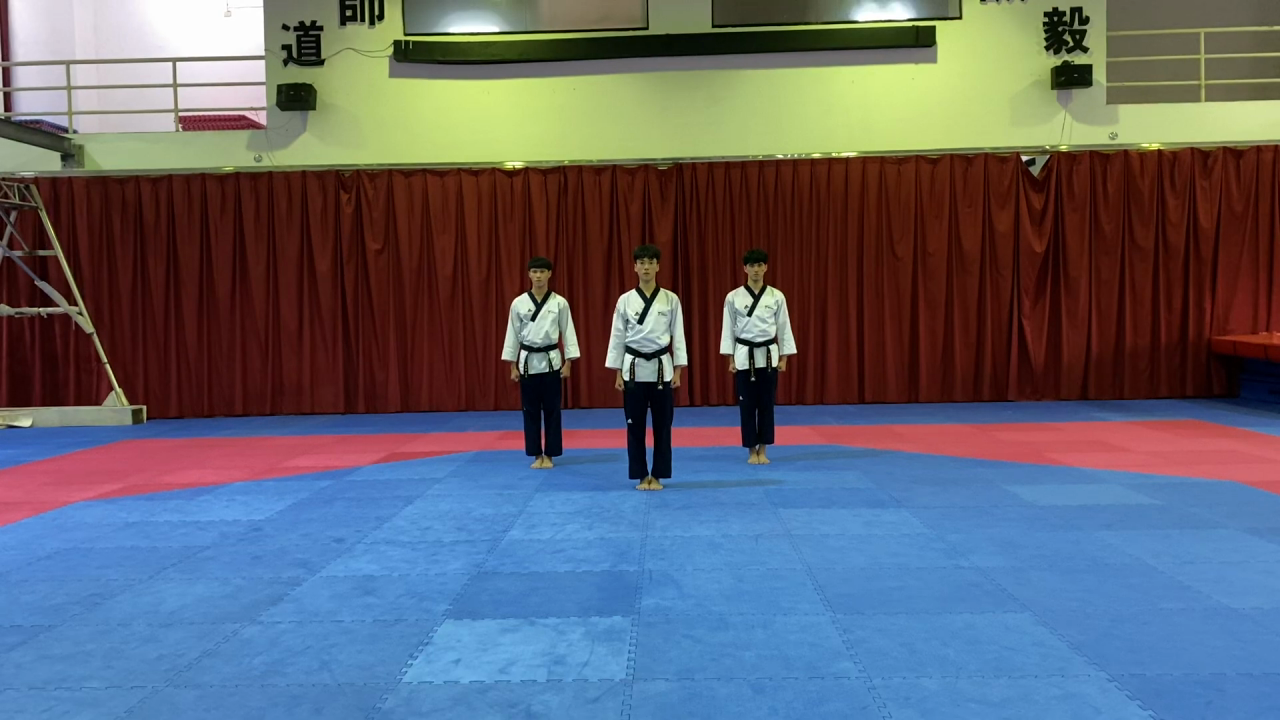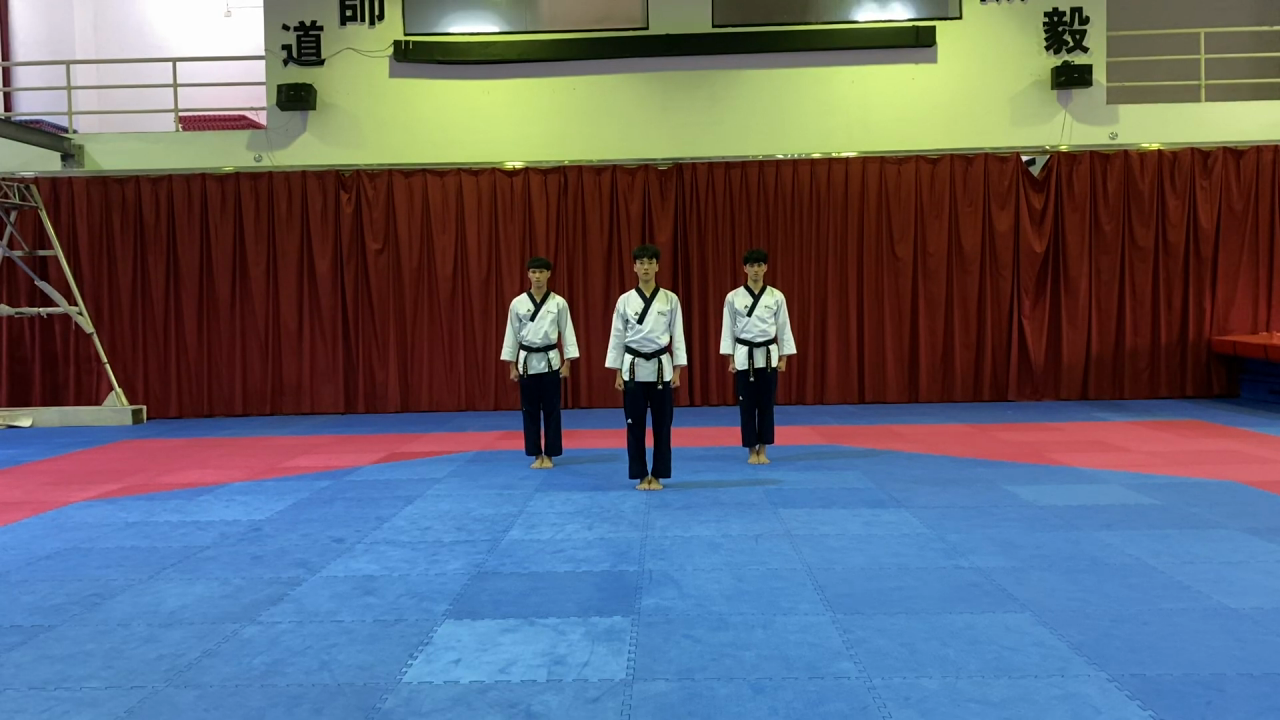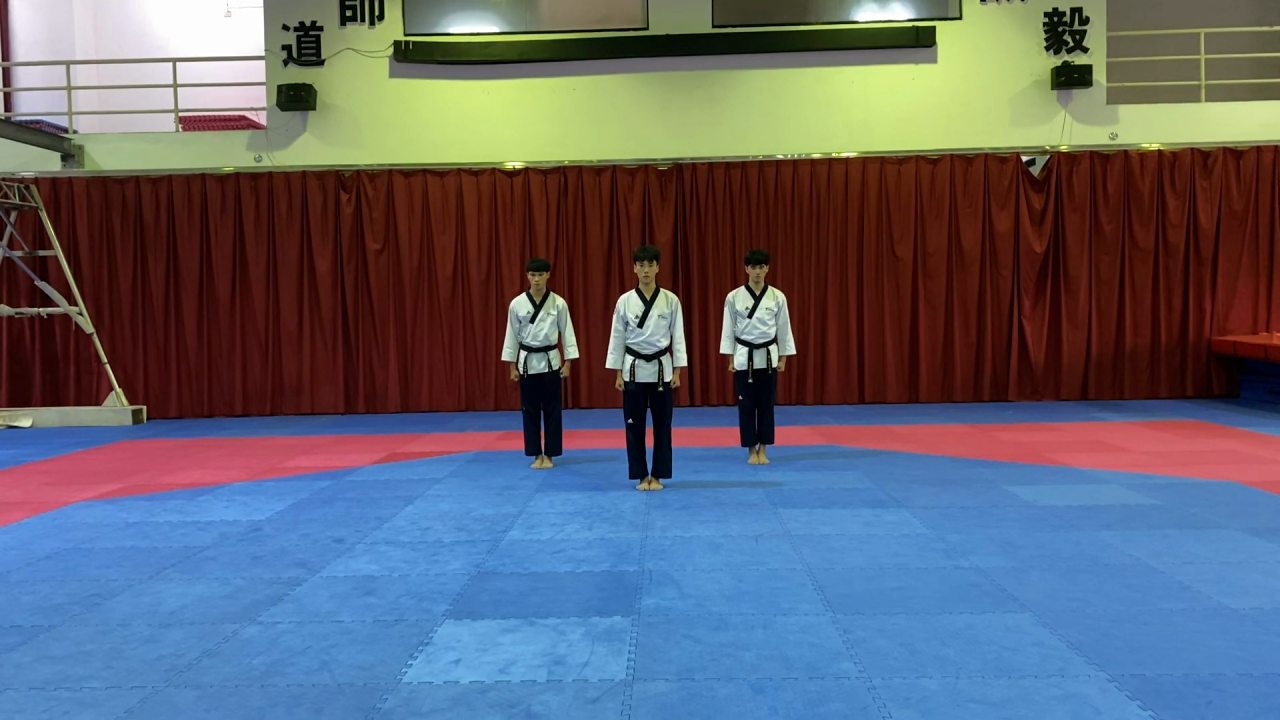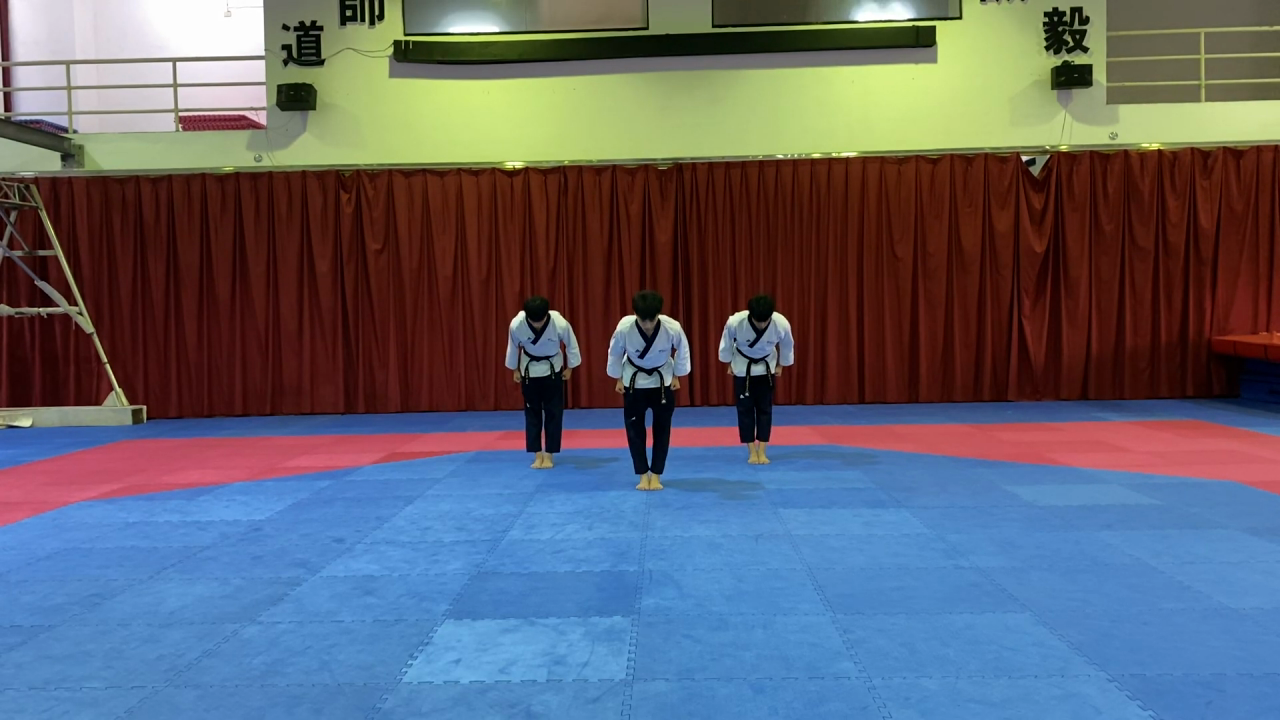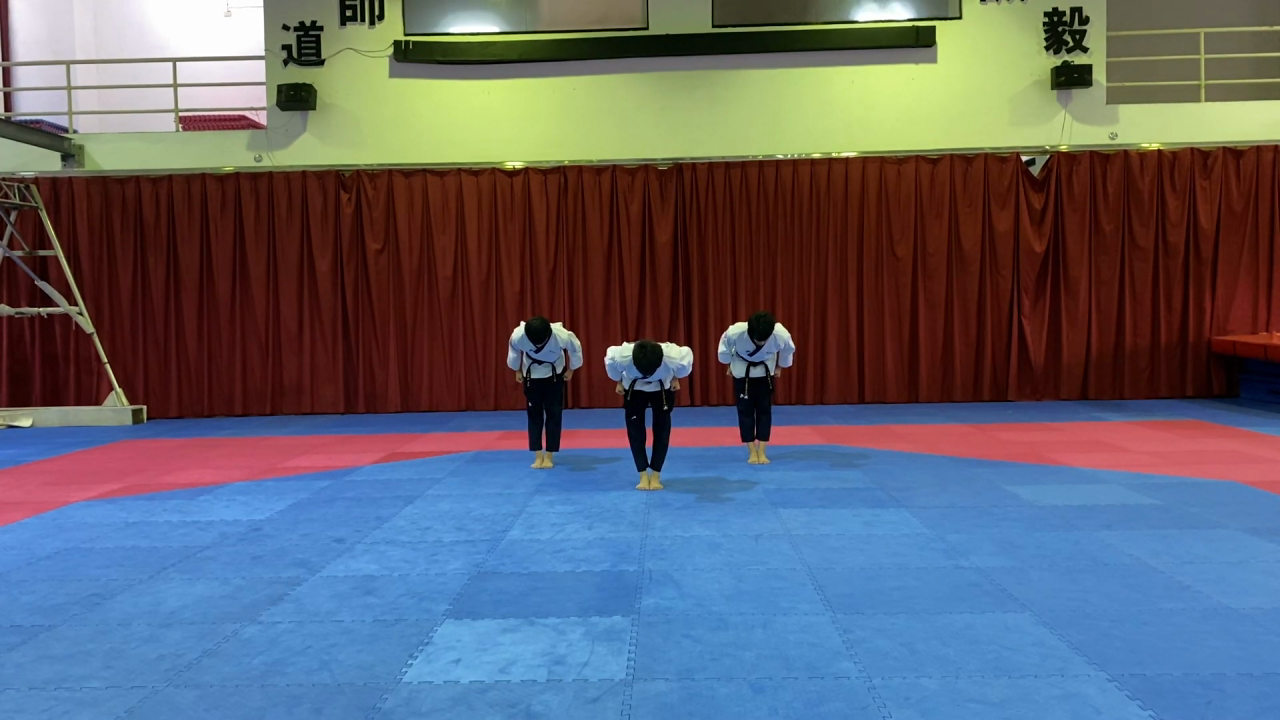
dt=1s
person 1, frame 1
left shoulder: (671, 299)
right shoulder: (625, 300)
left elbow: (678, 335)
right elbow: (617, 337)
left wrist: (678, 371)
right wrist: (618, 373)
left hip: (661, 367)
right hip: (634, 368)
left knee: (662, 424)
right knee: (635, 425)
left ankle: (657, 475)
right ankle: (642, 475)
person 1, frame 2
left shoulder: (670, 299)
right shoulder: (625, 300)
left elbow: (677, 335)
right elbow: (617, 337)
left wrist: (677, 371)
right wrist: (618, 373)
left hip: (661, 367)
right hip: (633, 368)
left knee: (662, 424)
right knee: (635, 425)
left ankle: (657, 475)
right ankle: (642, 475)
person 1, frame 3
left shoulder: (670, 300)
right shoulder: (625, 301)
left elbow: (678, 336)
right elbow: (617, 337)
left wrist: (677, 371)
right wrist: (618, 373)
left hip: (661, 368)
right hip: (634, 368)
left knee: (662, 425)
right knee: (634, 425)
left ankle: (657, 476)
right ankle: (642, 475)
person 1, frame 4
left shoulder: (672, 328)
right shoulder: (624, 328)
left elbow: (683, 351)
right elbow: (614, 353)
left wrist: (677, 376)
right wrist: (619, 379)
left hip: (662, 378)
right hip: (634, 379)
left knee: (662, 427)
right knee: (634, 427)
left ankle: (656, 474)
right ankle: (643, 474)
person 1, frame 5
left shoulder: (673, 357)
right shoulder: (622, 357)
left elbow: (688, 354)
right elbow: (609, 358)
left wrist: (676, 379)
right wrist: (618, 382)
left hip: (662, 386)
right hip: (634, 386)
left knee: (662, 427)
right knee: (635, 427)
left ankle: (656, 475)
right ankle: (643, 475)
person 2, frame 1
left shoulder: (776, 296)
right shoulder: (733, 297)
left elbow: (784, 328)
right elbow: (728, 328)
left wrist: (784, 358)
right wrist: (730, 360)
left hip: (768, 355)
right hip: (744, 355)
left knee: (766, 404)
right knee: (747, 404)
left ankle: (763, 450)
right ankle: (752, 450)
person 2, frame 2
left shoulder: (776, 296)
right shoulder: (733, 297)
left elbow: (783, 328)
right elbow: (728, 329)
left wrist: (783, 358)
right wrist: (730, 359)
left hip: (768, 355)
right hip: (744, 356)
left knee: (766, 404)
right knee: (747, 404)
left ankle: (763, 450)
right ankle: (752, 450)
person 2, frame 3
left shoulder: (777, 297)
right shoulder: (734, 297)
left elbow: (784, 329)
right elbow: (729, 329)
left wrist: (783, 358)
right wrist: (730, 359)
left hip: (768, 356)
right hip: (744, 356)
left knee: (766, 405)
right knee: (746, 405)
left ankle: (763, 450)
right ankle: (752, 450)
person 2, frame 4
left shoulder: (781, 324)
right shoulder: (735, 322)
left elbow: (787, 346)
right elbow: (726, 344)
left wrist: (780, 365)
right wrist: (730, 364)
left hip: (766, 366)
right hip: (742, 366)
left knee: (765, 407)
right knee: (745, 407)
left ankle: (762, 451)
right ankle: (752, 451)
person 2, frame 5
left shoulder: (781, 335)
right shoulder: (735, 333)
left elbow: (788, 350)
right elbow: (724, 346)
left wrist: (779, 367)
right wrist: (729, 365)
left hip: (765, 369)
right hip: (742, 369)
left knee: (764, 408)
right knee: (745, 408)
left ankle: (762, 451)
right ankle: (752, 452)
person 3, frame 1
left shoulder: (560, 303)
right shoulder: (519, 303)
left elbow: (568, 332)
right elbow: (513, 334)
left wrist: (568, 363)
right wrist: (512, 366)
left hip: (551, 360)
right hip: (528, 361)
left knee: (552, 410)
right knee: (530, 410)
left ankle: (549, 455)
right ankle: (537, 455)
person 3, frame 2
left shoulder: (559, 303)
right shoulder: (518, 303)
left elbow: (567, 332)
right elbow: (512, 334)
left wrist: (567, 363)
right wrist: (512, 366)
left hip: (550, 360)
right hip: (527, 361)
left knee: (551, 409)
right knee: (530, 410)
left ankle: (549, 454)
right ankle: (537, 454)
person 3, frame 3
left shoulder: (558, 303)
right shoulder: (517, 304)
left elbow: (567, 333)
right elbow: (512, 335)
left wrist: (568, 363)
right wrist: (512, 366)
left hip: (551, 361)
right hip: (527, 361)
left knee: (552, 410)
right knee: (530, 410)
left ankle: (549, 455)
right ankle: (537, 455)
person 3, frame 4
left shoulder: (560, 323)
right shoulder: (516, 324)
left elbow: (571, 345)
right elbow: (513, 347)
left wrist: (569, 368)
right wrist: (514, 369)
left hip: (553, 367)
right hip: (530, 368)
left knee: (553, 411)
right knee: (532, 411)
left ankle: (548, 455)
right ankle: (538, 454)
person 3, frame 5
left shoulder: (562, 335)
right shoulder: (518, 336)
left elbow: (575, 348)
right elbow: (514, 351)
left wrist: (571, 370)
right wrist: (517, 370)
left hip: (554, 371)
right hip: (531, 371)
left knee: (553, 412)
right knee: (534, 412)
left ankle: (549, 455)
right ankle: (538, 455)
